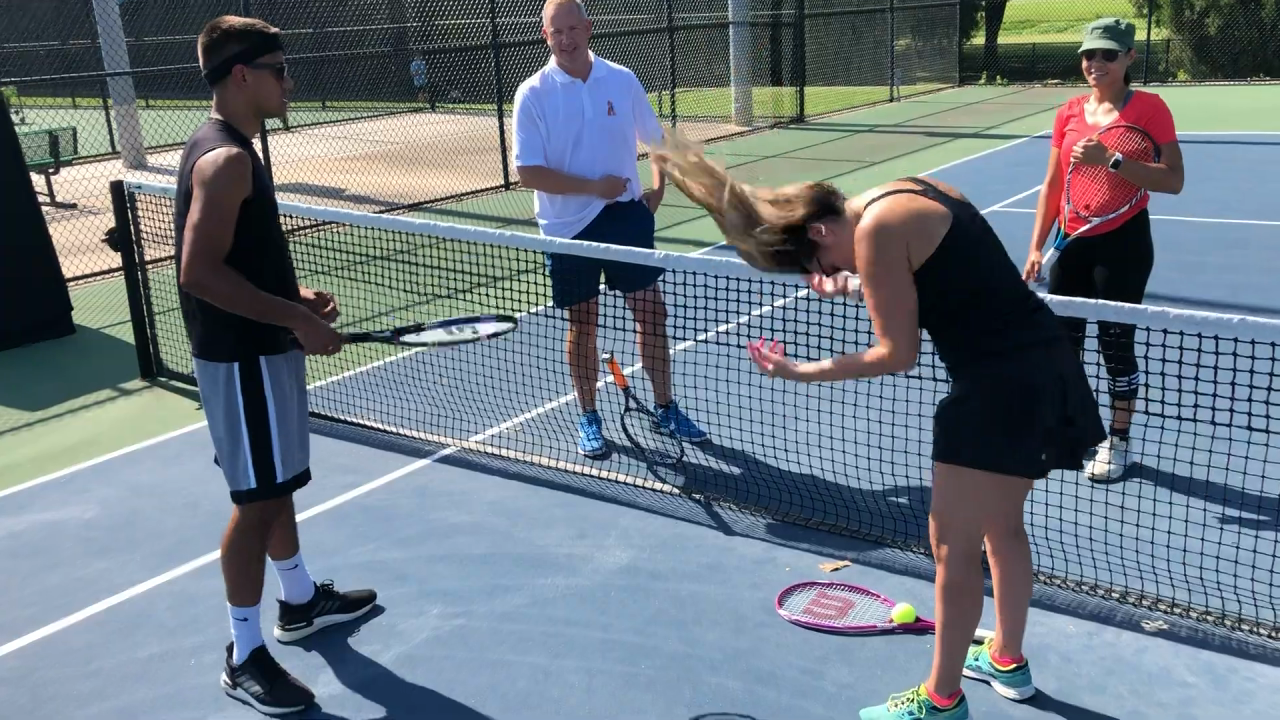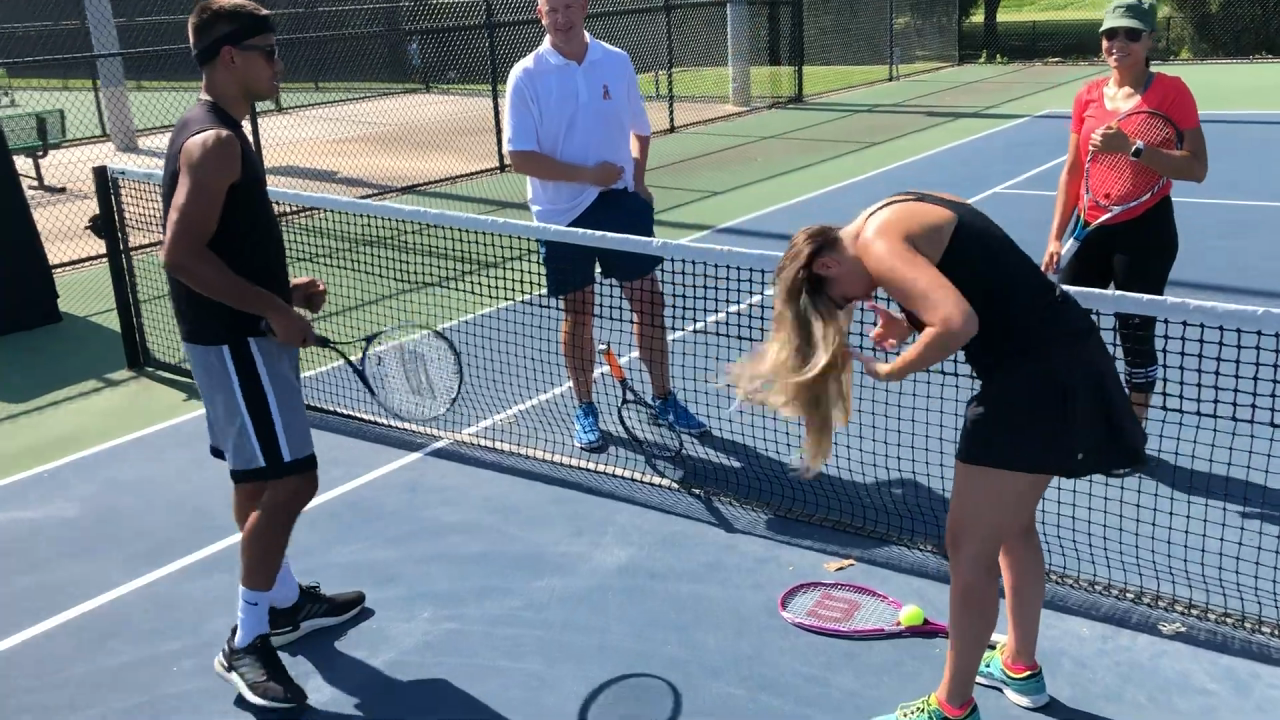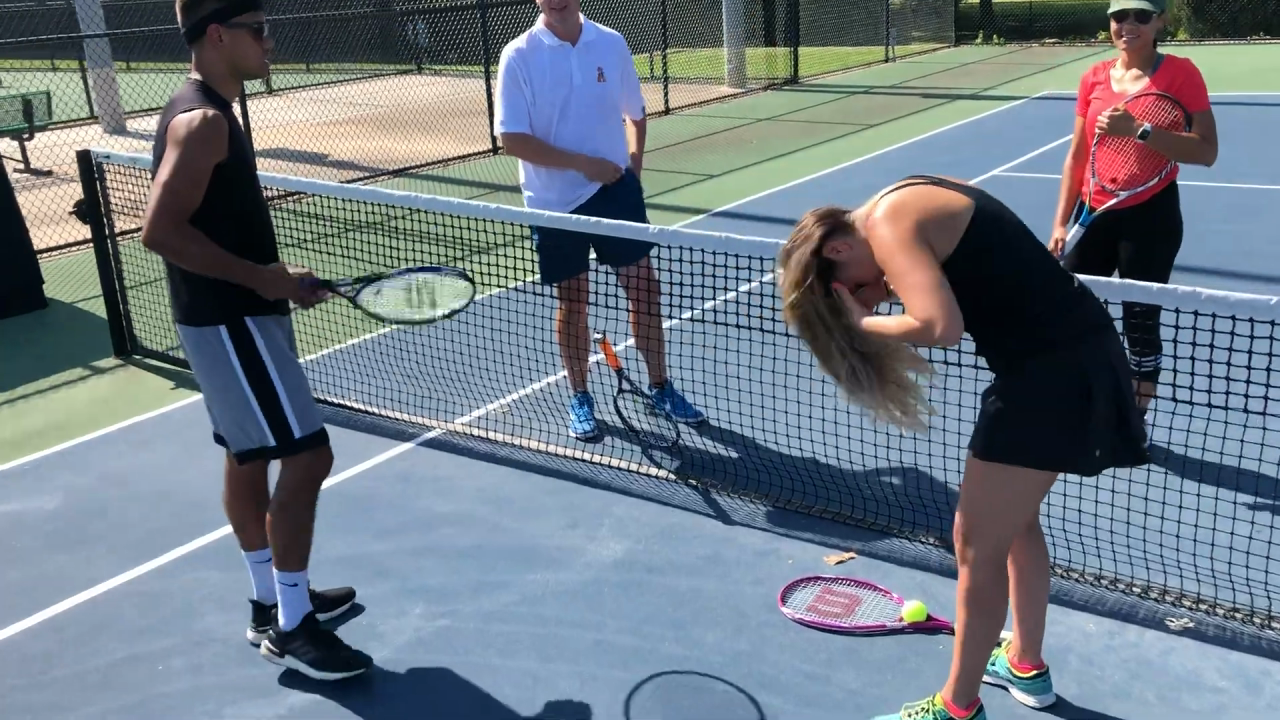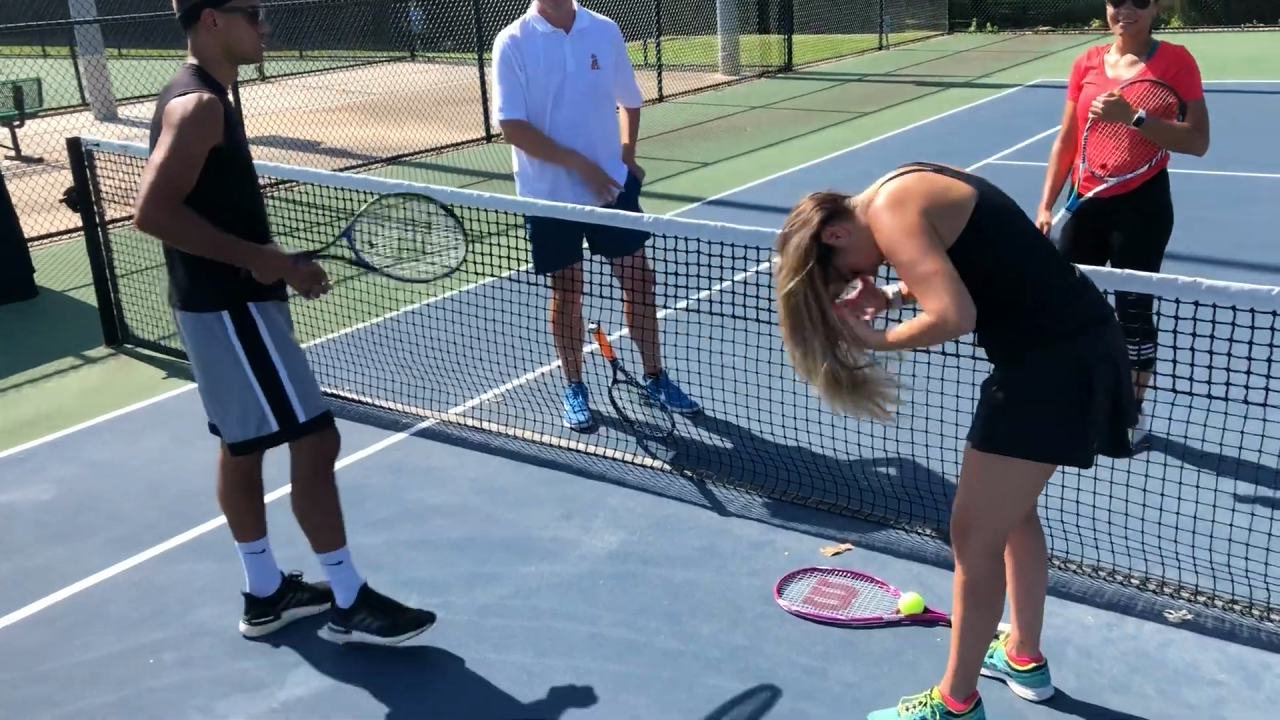
dt=0.2s
person 1, frame 1
left shoulder: (226, 149)
right shoulder: (226, 159)
right elbow: (200, 272)
left wrist: (292, 296)
right wrist: (297, 320)
left hip: (261, 350)
right hip: (242, 359)
left knee: (276, 484)
right knee: (259, 500)
left ankle: (301, 600)
person 1, frame 2
left shoulder: (218, 133)
right shoulder: (214, 141)
right elbow: (181, 255)
left wrist: (281, 287)
right wrist: (273, 311)
left hip: (246, 336)
right hip: (235, 343)
left knee: (261, 478)
right knee: (289, 483)
left ankle: (284, 603)
right ankle: (247, 641)
person 1, frame 3
left shoulder: (208, 114)
right shoulder: (202, 121)
right elbow: (161, 231)
left wrist: (272, 275)
right wrist: (260, 279)
left hip: (234, 318)
right hip: (231, 322)
left knee: (249, 457)
right knee: (308, 458)
left ankle: (273, 600)
right ankle: (291, 625)
person 1, frame 4
left shoulder: (202, 98)
right shoulder: (197, 105)
right elbow: (153, 211)
left wrist: (276, 264)
right wrist: (256, 258)
left hip: (221, 307)
right hip: (232, 311)
left knee: (242, 447)
right knee: (316, 443)
left ankle: (265, 593)
right ankle: (349, 602)
person 2, frame 1
left shoulder: (873, 226)
right shoulder: (901, 196)
left elbow: (898, 353)
left wrist: (800, 371)
right wrist: (857, 283)
left hip: (1002, 384)
right hip: (1036, 369)
left knee: (951, 546)
right knee: (998, 527)
right ankle: (1007, 659)
person 2, frame 2
left shoulder: (873, 242)
right shoulder: (897, 218)
left elbow: (958, 323)
left wrist: (896, 369)
right wrist: (908, 327)
left hip: (1036, 379)
right hip: (1066, 361)
left knee: (968, 547)
right knee: (1010, 526)
right ankle: (1019, 665)
person 2, frame 3
left shoulder: (886, 224)
right shoulder: (906, 203)
left elbow: (941, 327)
left wrist: (868, 325)
right wrist: (889, 290)
left hip: (1051, 371)
right hip: (1075, 351)
left knee: (977, 545)
right knee: (1015, 521)
right ankle: (1025, 664)
person 2, frame 4
left shoulder: (890, 210)
right shoulder: (906, 191)
left elbow: (953, 318)
left wrist: (878, 340)
right wrist: (890, 294)
left hip: (1052, 362)
right hip: (1073, 342)
left knee: (974, 537)
right knee: (1013, 512)
right ankle: (1023, 656)
person 3, frame 1
left shoulder: (622, 80)
right shoulder: (534, 94)
left elbow: (656, 138)
right elbow: (528, 173)
left wrist: (658, 186)
right wrist: (592, 187)
left hip: (627, 216)
right hip: (570, 227)
left knee: (652, 312)
right knee: (583, 324)
left ankle: (665, 407)
right ankle: (588, 418)
person 3, frame 2
left shoulder: (617, 62)
right shoulder: (527, 76)
left elbow: (640, 130)
right elbow: (520, 157)
left wrist: (638, 175)
right wrist: (587, 174)
left hip: (622, 203)
right hip: (563, 214)
left knee: (649, 300)
right knee: (578, 313)
left ankle: (663, 398)
right ankle: (585, 409)
person 3, frame 3
left shoulder: (612, 44)
right shoulder: (519, 56)
left elbow: (635, 113)
right elbow: (513, 139)
left wrist: (635, 160)
right wrist: (582, 164)
left hip: (617, 190)
right hip: (556, 201)
left knee: (645, 288)
right knee: (573, 301)
left ankle: (660, 387)
right ankle: (580, 399)
person 3, frame 4
right shoulder: (513, 43)
left elbow: (630, 102)
right elbow: (512, 127)
left wrist: (627, 154)
right wrist: (581, 166)
left hip: (612, 183)
right hip: (550, 193)
left knee: (639, 279)
right knee: (566, 291)
left ankle: (655, 377)
right ankle: (574, 389)
person 4, frame 1
left shoulder: (1149, 107)
right shoulder: (1069, 112)
left elbow: (1173, 180)
left wrist: (1111, 159)
right wrist: (1036, 246)
left hip: (1123, 242)
right hip: (1073, 241)
left knee: (1116, 342)
left ankle: (1117, 442)
person 4, frame 2
left shoulder: (1171, 90)
right shoulder: (1088, 95)
left elbow: (1197, 168)
left wrist: (1132, 146)
right wrist: (1056, 236)
left hip: (1145, 231)
right hip: (1093, 229)
left knee: (1135, 332)
person 4, frame 3
left shoulder: (1180, 72)
right shoulder: (1094, 77)
left elbow: (1206, 151)
left wrist: (1140, 128)
right wrist: (1062, 221)
left hip: (1151, 216)
right hip: (1097, 213)
left knee: (1140, 320)
person 4, frame 4
left shoulder: (1175, 59)
right shoulder: (1087, 62)
left elbow: (1198, 141)
left wrist: (1134, 116)
right wrist: (1046, 204)
left hip: (1141, 203)
right hip: (1086, 201)
left knee: (1134, 310)
left ankle: (1133, 413)
